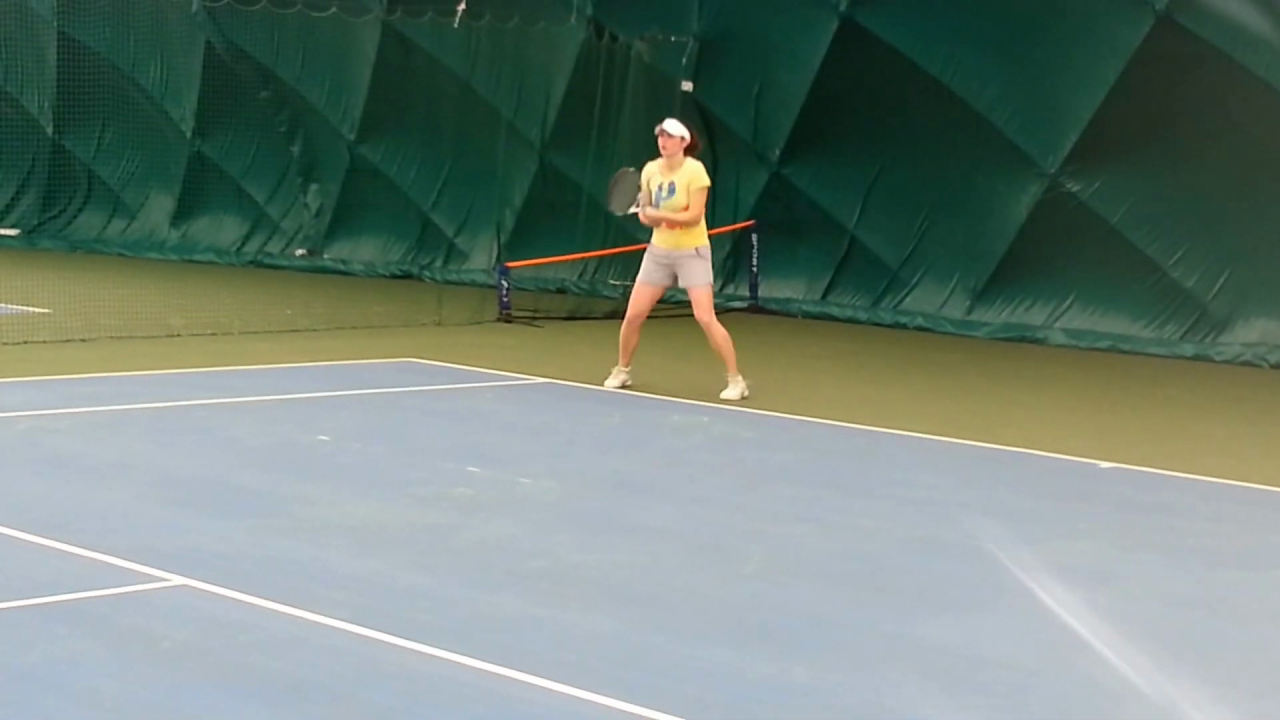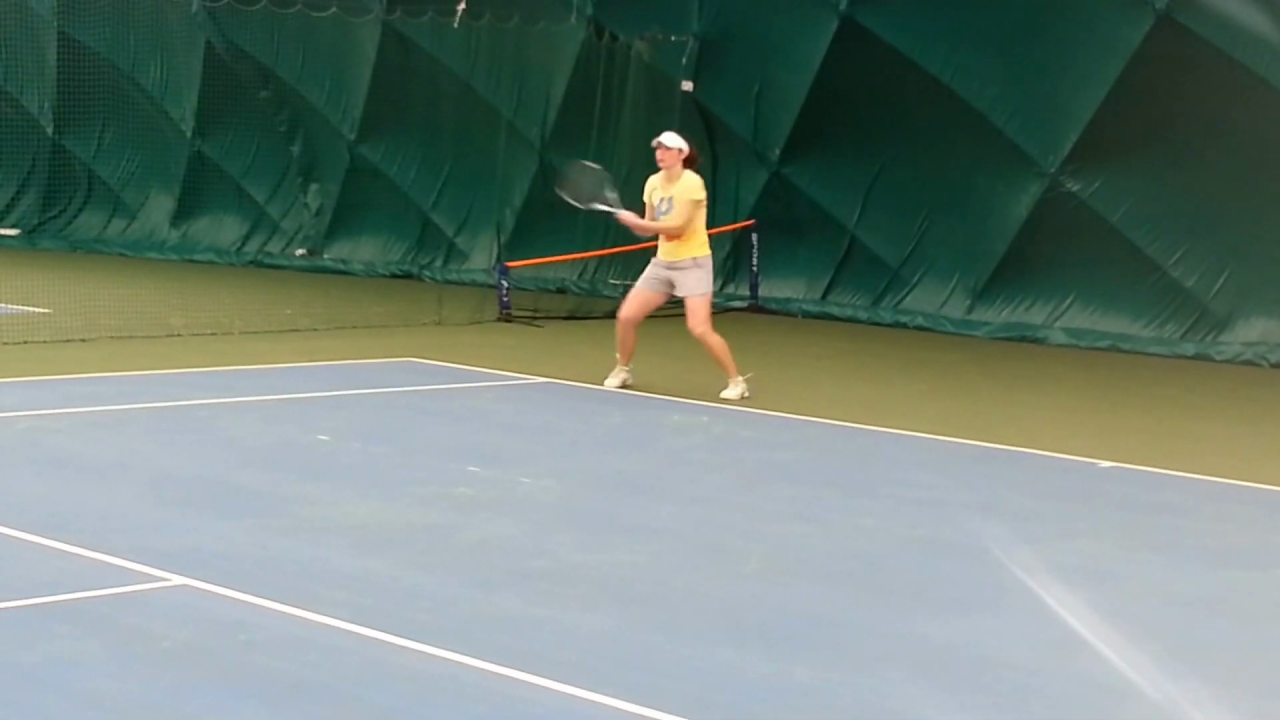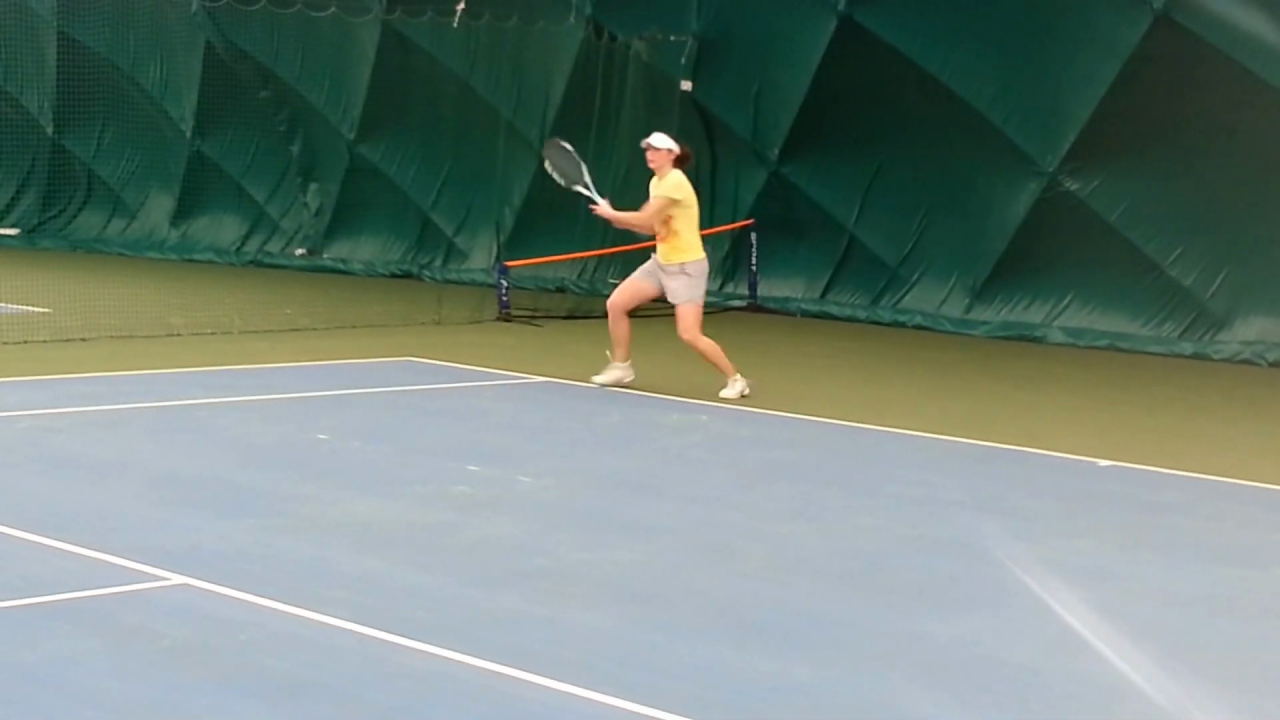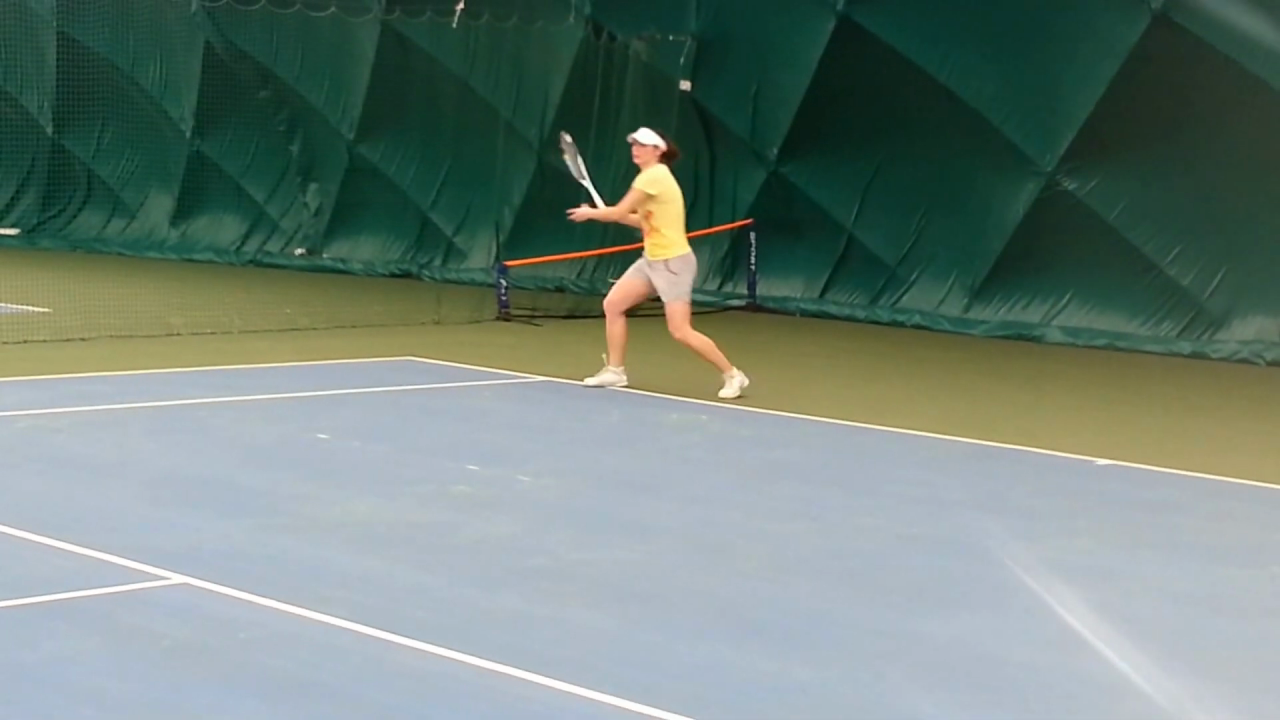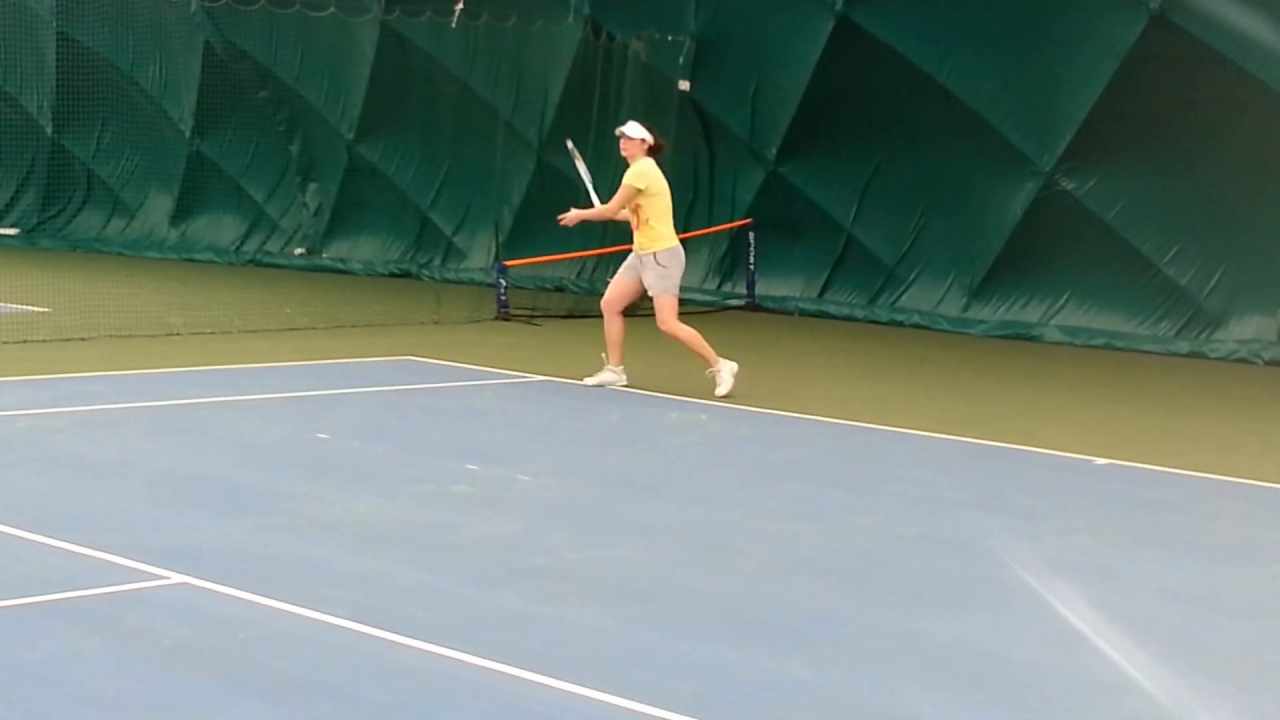
dt=0.1s
person 1, frame 1
left shoulder: (695, 170)
right shoulder: (650, 170)
left elbow: (695, 216)
right elbow: (644, 213)
left wrist: (661, 215)
right wrist: (648, 216)
left hip: (692, 253)
right hip: (659, 252)
left knee: (706, 318)
right knee: (633, 315)
left ankle: (736, 380)
right ankle: (622, 370)
person 1, frame 2
left shoulder: (691, 184)
right shoulder: (653, 182)
left elbow: (678, 226)
right elbow: (650, 228)
left wrist: (636, 221)
right wrist: (637, 224)
left hip: (694, 263)
right hip: (663, 262)
left knee: (700, 329)
right knee: (626, 317)
left ankle: (736, 380)
right ankle: (623, 369)
person 1, frame 3
left shoulder: (675, 182)
right shoulder: (656, 182)
left elbow: (645, 218)
left wrist: (609, 213)
right wrist: (619, 218)
left hip: (687, 266)
right hip: (661, 263)
left knee: (690, 335)
right knee: (615, 304)
left ankle: (735, 380)
right ankle: (620, 367)
person 1, frame 4
left shoulder: (653, 177)
right shoulder: (651, 175)
left elbow: (619, 212)
left wrist: (589, 213)
right wrist: (620, 218)
left hip: (673, 261)
right hip: (652, 260)
left knee: (681, 332)
right knee: (612, 305)
left ankle: (733, 374)
right ankle: (615, 370)
person 1, frame 5
left shoulder: (641, 170)
right shoulder: (640, 169)
left elbow: (611, 209)
left wrist: (579, 214)
right wrist: (615, 214)
left hip: (662, 255)
right hip: (642, 254)
left knee: (668, 324)
right knee: (610, 305)
left ankle: (720, 366)
right ankle: (614, 370)
